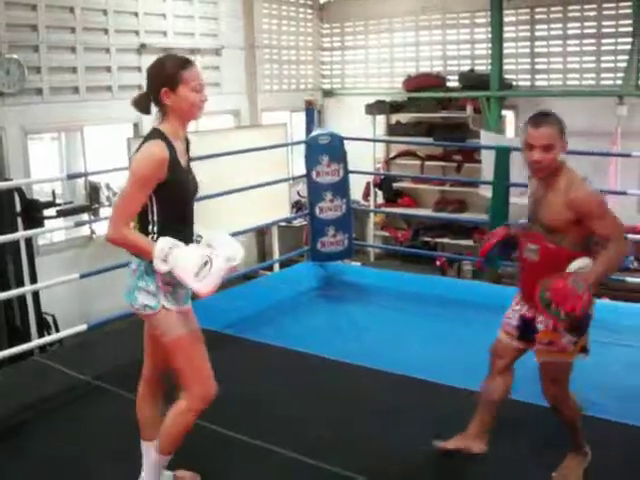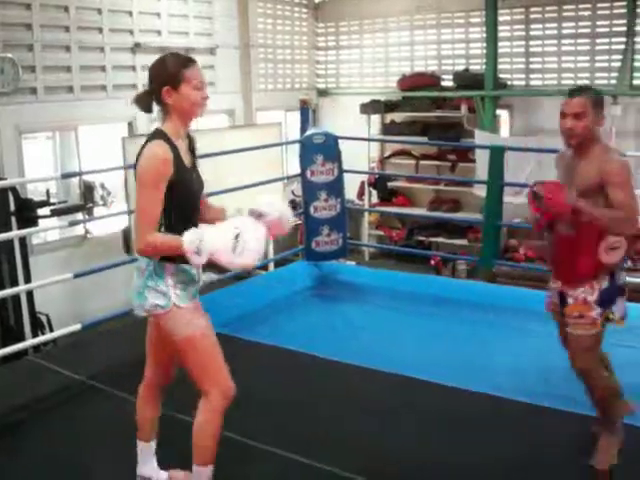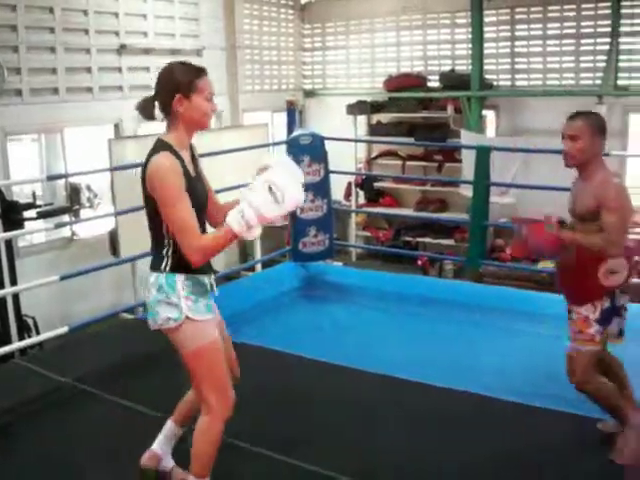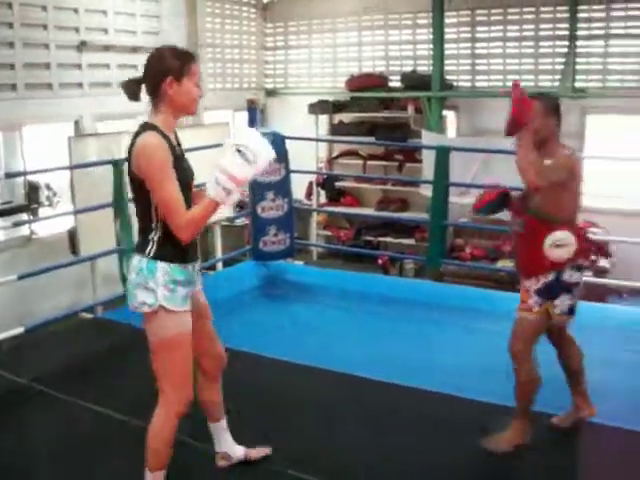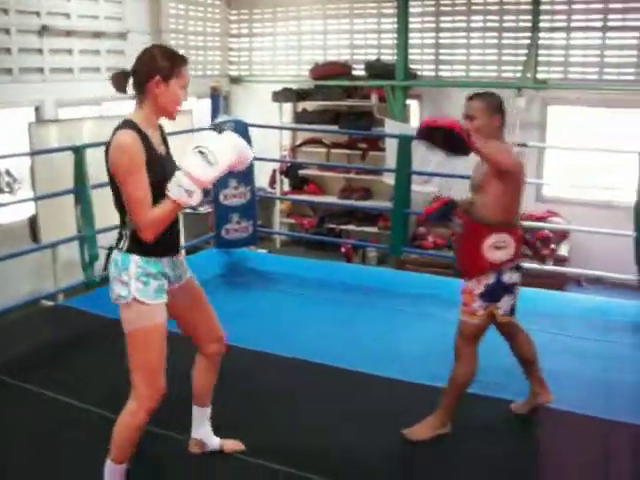
dt=0.2s
person 1, frame 1
left shoulder: (178, 144)
right shoulder: (155, 151)
right elbow: (118, 231)
left wrist: (197, 250)
right wrist: (173, 256)
left hip: (168, 279)
right hip: (159, 284)
left knee: (154, 379)
right knee: (201, 391)
person 1, frame 2
left shoulder: (185, 143)
right shoulder: (157, 152)
left elbow: (200, 212)
right elbow: (146, 242)
left wrist: (254, 216)
right wrist: (208, 243)
left hip: (176, 278)
right hip: (164, 281)
left knee: (157, 379)
right knee: (219, 391)
person 1, frame 3
left shoulder: (186, 152)
right shoulder: (164, 165)
left elbow: (214, 214)
right elbow: (196, 251)
left wrist: (259, 198)
right wrist: (252, 212)
left hip: (196, 287)
right hip: (178, 292)
left knee: (218, 383)
right knee: (220, 403)
person 1, frame 4
left shoulder: (168, 136)
right shoulder: (150, 144)
right elbow: (184, 227)
left wrist: (226, 180)
right wrist: (228, 182)
left hip: (183, 271)
right hip: (160, 276)
left knee: (212, 360)
right knee: (177, 397)
person 1, frame 5
left shoulder: (156, 131)
right shoulder: (126, 142)
right elbow: (146, 228)
left wrist: (214, 163)
right wrist: (192, 180)
left hip: (171, 261)
right hip: (138, 269)
left knee: (213, 343)
right knee: (149, 392)
left ankle: (202, 436)
person 2, frame 1
left shoulder: (580, 195)
right shoulder: (538, 182)
left elbow: (619, 244)
left wrist: (583, 283)
right wrist: (510, 233)
left hip: (560, 304)
right hip: (530, 295)
left knee: (554, 389)
right knee: (499, 361)
left ankle: (579, 450)
right ankle: (476, 434)
person 2, frame 2
right shoulder: (564, 158)
left wrist: (573, 203)
right wrist: (545, 205)
left hip: (596, 276)
right hip: (565, 270)
left knee: (585, 361)
right knee: (574, 343)
person 2, frame 3
left shoulder: (609, 189)
right shoulder: (579, 182)
left wrist: (564, 236)
right wrist: (560, 233)
left hip: (601, 293)
right hip: (581, 288)
left knee: (582, 375)
right knee: (597, 356)
person 2, frame 4
left shoulder: (565, 159)
right shoulder: (540, 159)
left elbow: (535, 181)
right elbow: (527, 206)
left wrist: (520, 134)
right wrist: (504, 199)
left hip: (554, 268)
right hip: (539, 266)
left knee: (520, 346)
right knee: (557, 335)
left ankle: (520, 424)
right ankle: (581, 404)
person 2, frame 5
left shoulder: (506, 156)
right shoulder: (487, 160)
left elbow: (511, 166)
left wrist: (472, 137)
right wrist: (454, 207)
left hip: (493, 267)
right hip: (485, 263)
left knee: (465, 344)
right knee: (509, 327)
left ankle: (441, 418)
right ankle: (539, 389)
